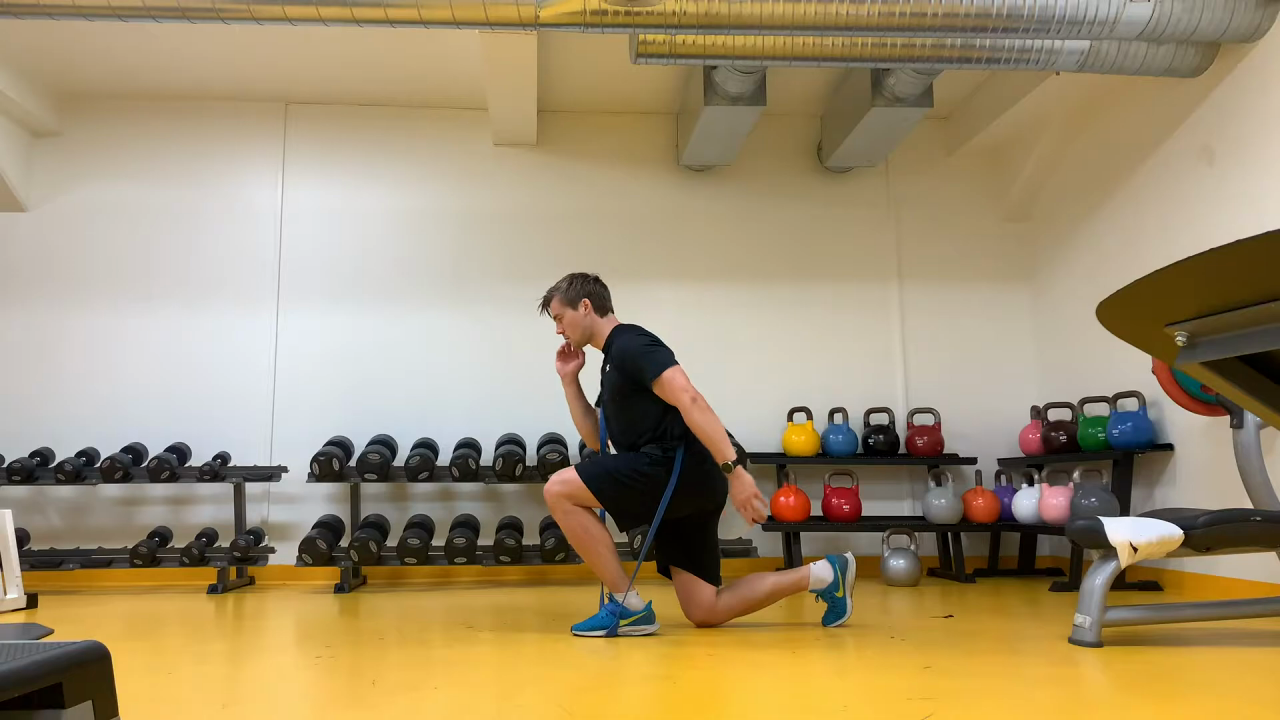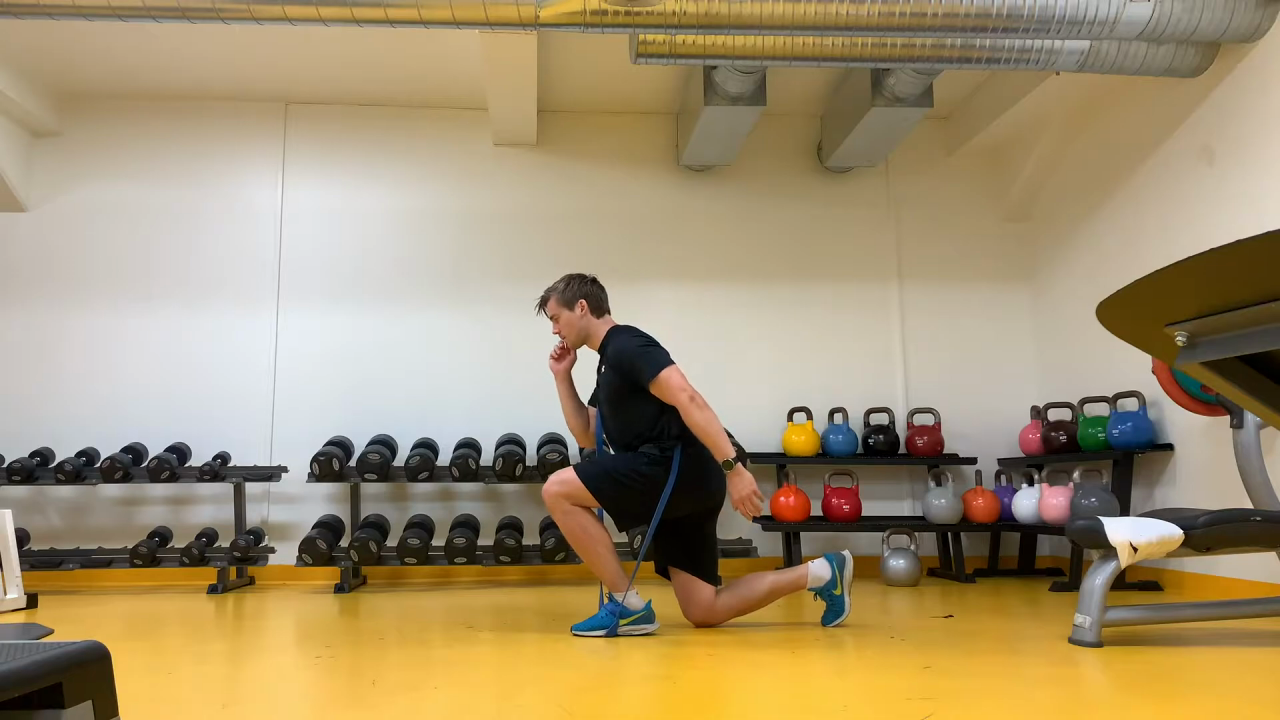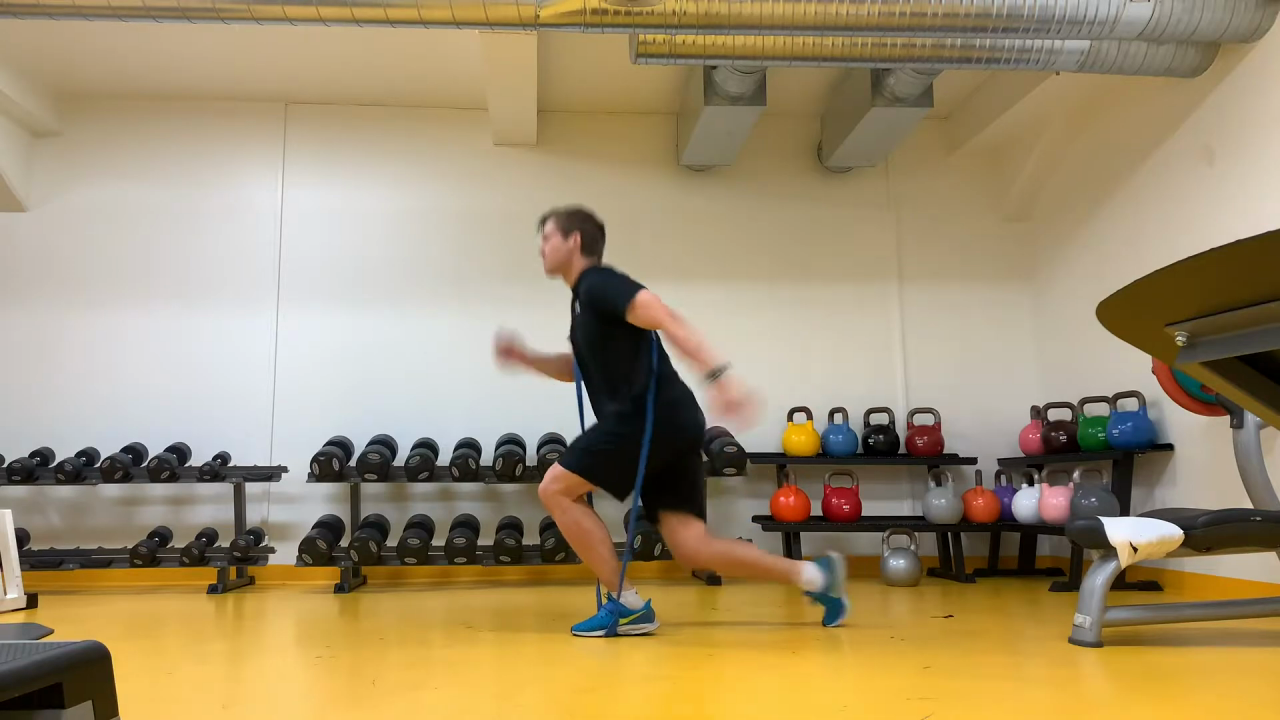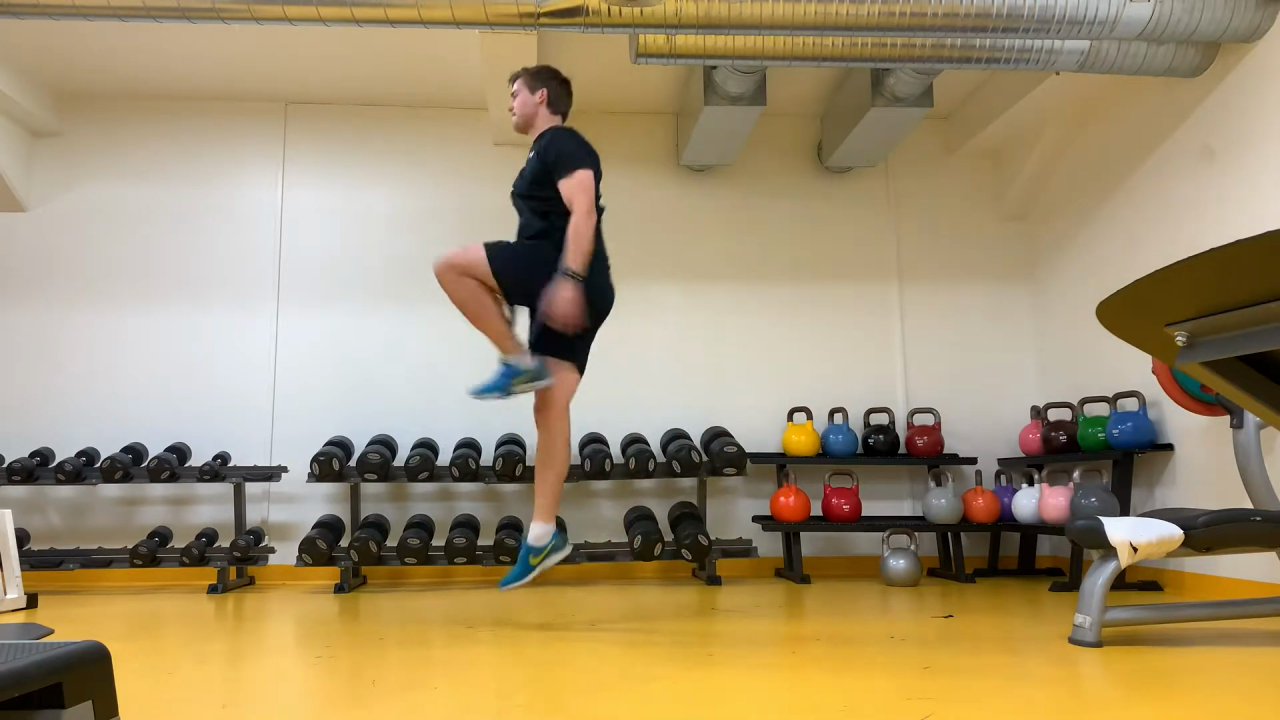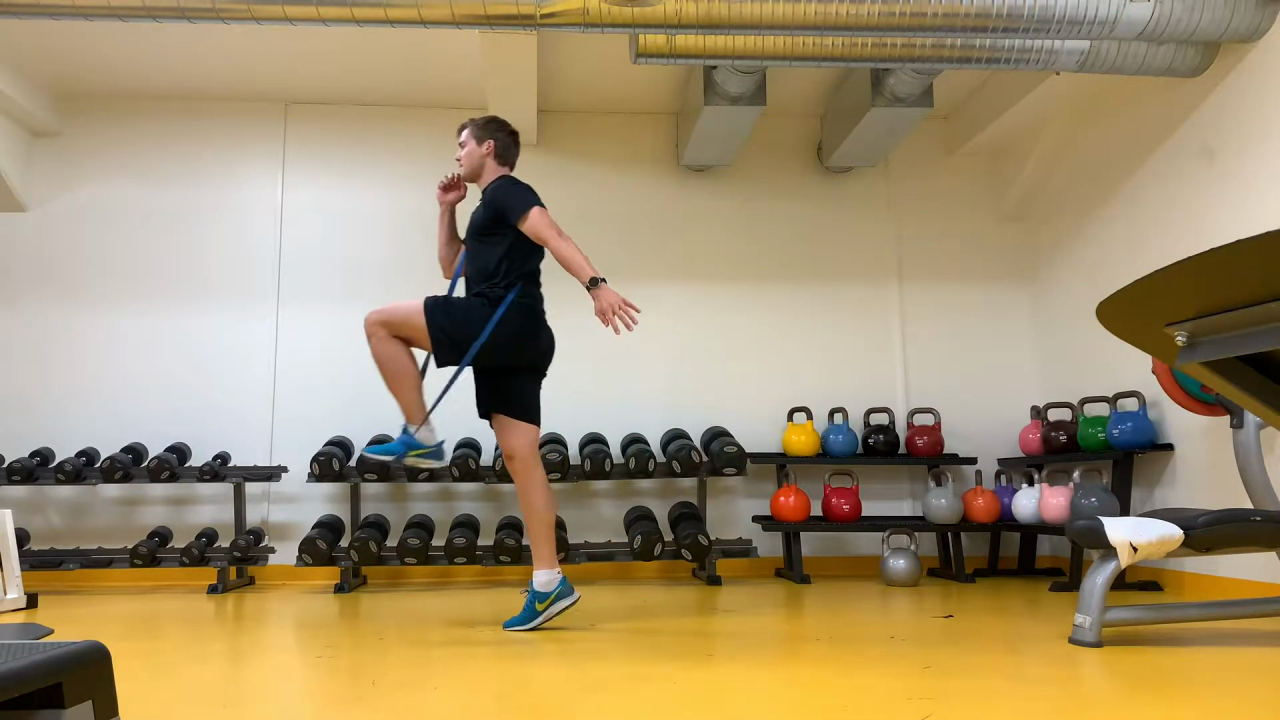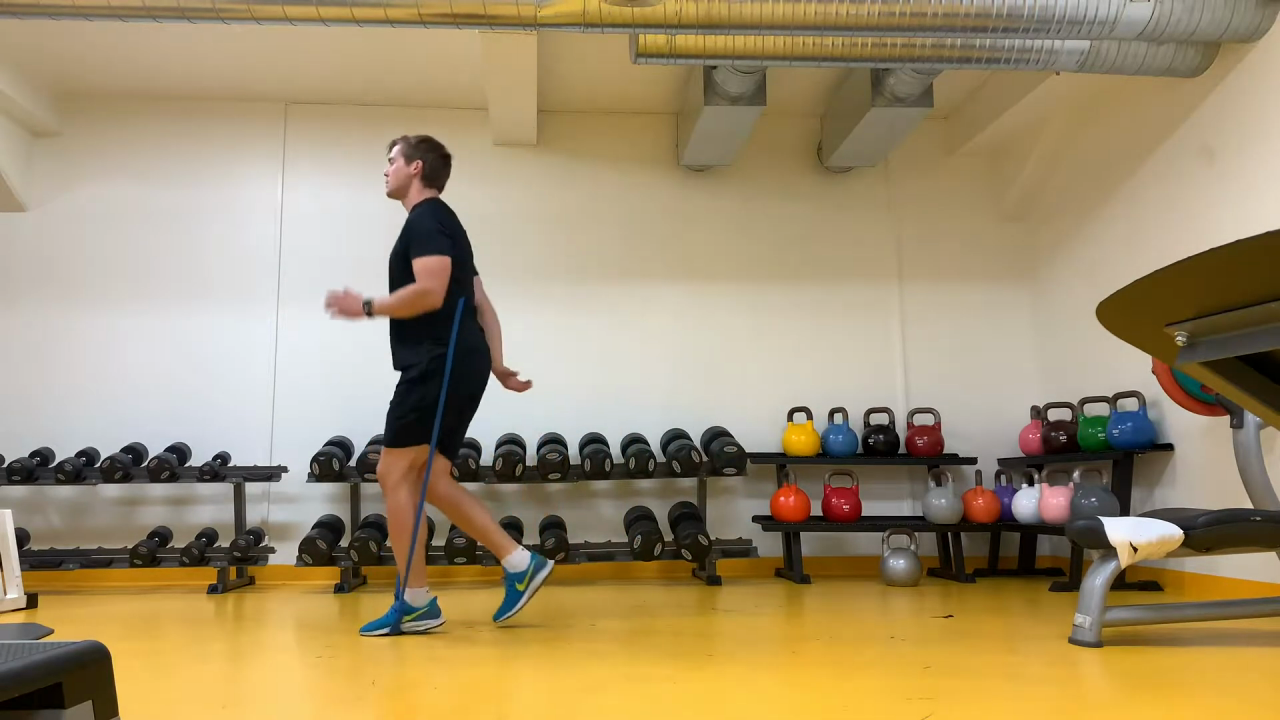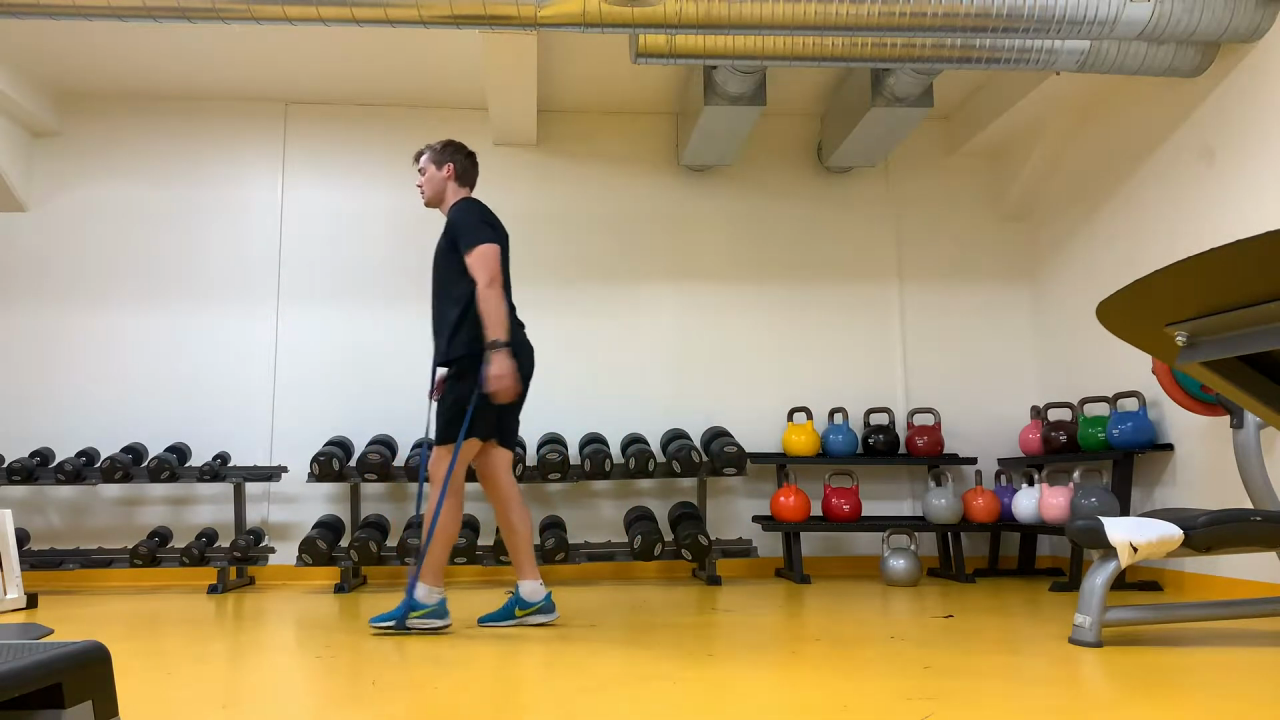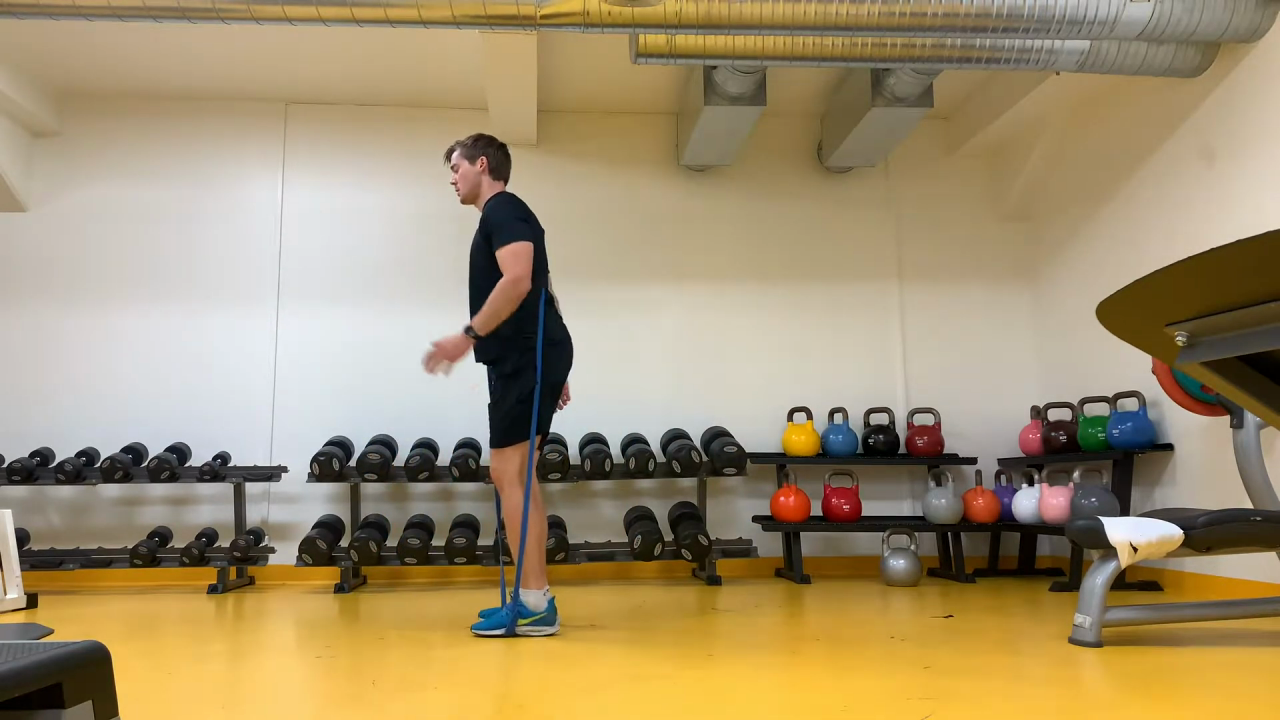
dt=0.5s
person 1, frame 1
left shoulder: (631, 345)
right shoulder: (614, 360)
left elbow: (690, 401)
right elbow: (596, 439)
left wrist: (734, 470)
right wrist: (570, 381)
left hip: (678, 467)
right hip: (683, 482)
left knee: (559, 490)
right knee: (706, 611)
left ankle: (628, 606)
right ankle: (824, 574)
person 1, frame 2
left shoulder: (626, 347)
right shoulder: (610, 361)
left elbow: (688, 399)
right elbow: (586, 435)
left wrist: (733, 467)
right wrist: (563, 377)
left hip: (677, 466)
right hip: (679, 480)
left knee: (558, 490)
right knee: (704, 611)
left ankle: (628, 605)
right ankle: (823, 572)
person 1, frame 3
left shoulder: (600, 286)
right shoulder: (586, 298)
left elbow: (668, 319)
right elbow: (575, 370)
left wrist: (717, 375)
right wrist: (524, 356)
left hip: (652, 416)
right hip: (669, 423)
left knee: (555, 489)
right knee: (694, 547)
left ankle: (626, 604)
right ankle: (814, 575)
person 1, frame 4
left shoulder: (562, 145)
right shoulder: (546, 155)
left elbow: (584, 211)
left wrist: (568, 278)
left hip: (565, 282)
right hip: (575, 291)
left knee: (450, 265)
right knee: (550, 409)
left ankle: (519, 361)
right ankle: (543, 535)
person 1, frame 5
left shoulder: (508, 192)
right shoulder: (491, 208)
left elbow: (554, 238)
right elbow: (452, 266)
left wrist: (596, 285)
right wrist: (446, 210)
left hip: (503, 322)
right hip: (514, 338)
left knee: (379, 323)
right knee: (520, 456)
left ankle: (422, 434)
right ankle: (548, 583)
person 1, frame 6
left shoulder: (425, 219)
right shoulder: (444, 224)
left elbow: (430, 293)
right elbow: (481, 304)
left wrist: (366, 306)
right wrist: (497, 364)
left hip: (439, 365)
right hip: (457, 364)
left knee: (395, 476)
right knee: (434, 481)
left ankle: (416, 602)
right ankle: (521, 563)
person 1, frame 7
left shoulder: (467, 215)
right shoulder: (472, 222)
left elbow: (490, 284)
left wrist: (498, 350)
left hip: (485, 361)
right hip: (492, 361)
left knee: (443, 472)
right knee: (496, 477)
left ankle: (427, 600)
right ankle: (533, 596)
person 1, frame 8
left shoulder: (503, 210)
right shoulder: (506, 216)
left elbow: (518, 282)
left wrist: (466, 336)
right wrist: (554, 376)
left hip: (528, 355)
right hip: (531, 356)
left knee: (510, 473)
right knee: (513, 474)
left ankle: (534, 604)
right ankle: (533, 597)
